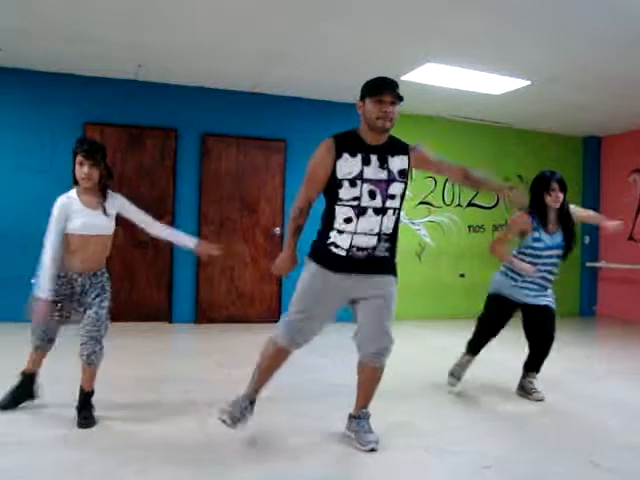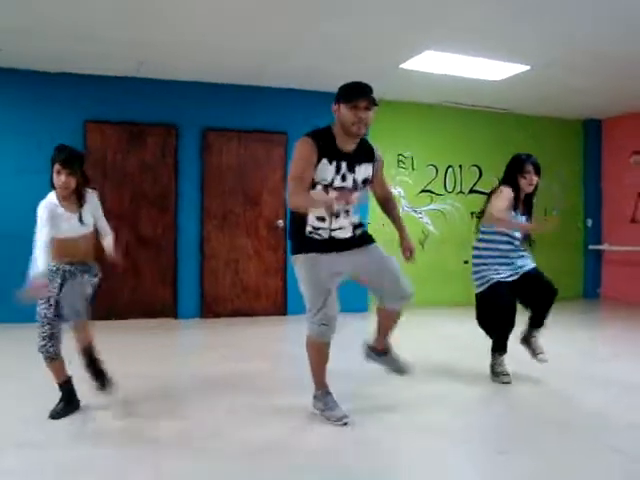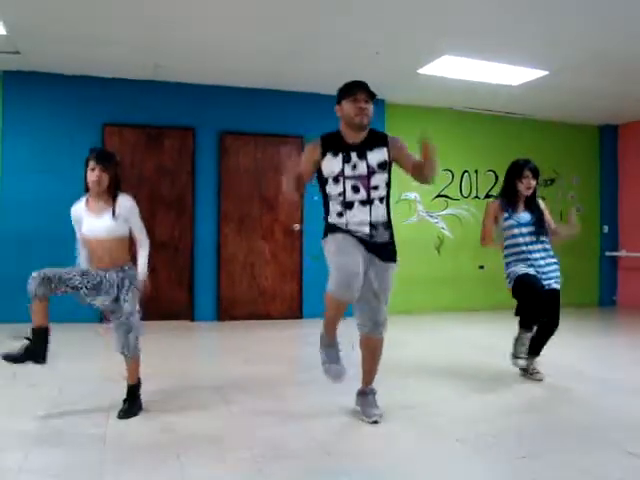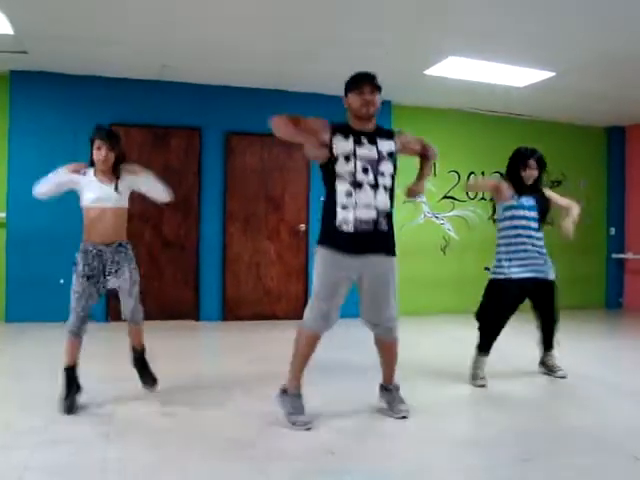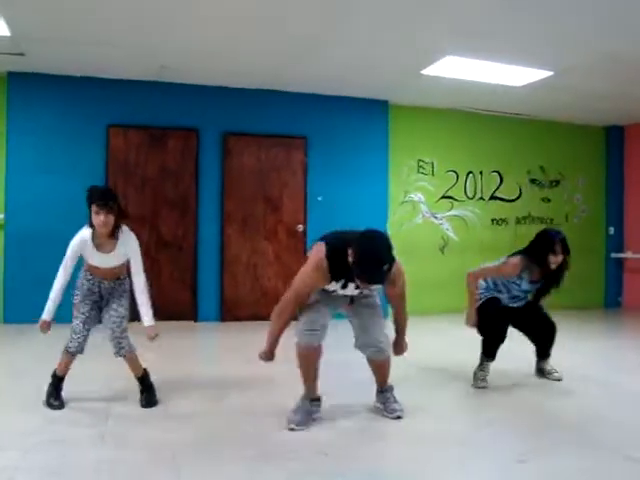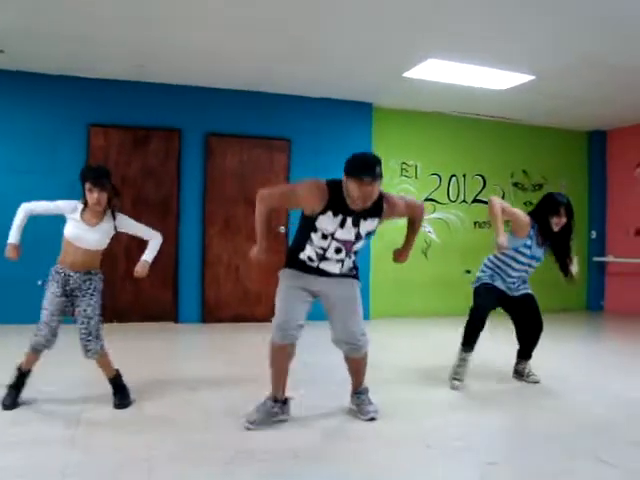
dt=0.7s
person 1, frame 1
left shoulder: (408, 154)
right shoulder: (333, 148)
left elbow: (456, 172)
right elbow: (304, 200)
left wrist: (500, 188)
right wrist: (288, 249)
left hip: (379, 271)
right hip: (329, 264)
left knee: (376, 348)
right knee: (291, 333)
left ankle: (358, 418)
right ankle: (249, 397)
person 1, frame 2
left shoulder: (370, 154)
right shoulder: (311, 146)
left elbow: (384, 195)
right elbow: (294, 198)
left wrist: (403, 234)
right wrist: (327, 202)
left hip: (357, 242)
right hip: (314, 248)
left knee: (398, 292)
right knee: (322, 320)
left ankle: (380, 348)
right ankle: (322, 394)
person 1, frame 3
left shoulder: (389, 144)
right shoulder: (320, 148)
left elbow: (425, 177)
right elbow: (294, 190)
left wrist: (429, 159)
right wrist: (290, 178)
left hip: (381, 246)
right hip: (342, 238)
left knee: (374, 321)
right knee: (346, 283)
left ankle: (366, 392)
right ankle: (328, 340)
person 1, frame 4
left shoulder: (393, 139)
right shoulder: (329, 134)
left elbow: (428, 150)
right elbow: (278, 123)
left wrist: (422, 180)
right wrist: (307, 138)
left hip: (380, 249)
right hip: (335, 247)
left knee: (385, 322)
right knee: (319, 315)
left ankle: (389, 390)
right ankle: (290, 392)
person 1, frame 5
left shoulder: (392, 270)
right shoulder: (322, 262)
left elbow: (399, 306)
right elbow: (286, 306)
left wrist: (400, 339)
right wrist: (270, 347)
left hip: (361, 296)
right hip: (321, 291)
left knee: (377, 342)
right knee: (311, 330)
left ankle: (384, 393)
right ankle: (310, 399)
person 1, frame 6
left shoulder: (387, 206)
right shoulder: (320, 193)
left elbow: (418, 208)
right elbow: (265, 197)
left wrist: (406, 247)
right wrist: (261, 244)
left hip: (343, 278)
right hip: (300, 272)
left knee: (354, 339)
right knee: (286, 328)
left ankle: (359, 395)
right ankle: (277, 401)
person 2, frame 1
left shoulder: (113, 200)
right shoulder: (65, 202)
left elbow: (151, 225)
right elbow: (50, 250)
left wrist: (193, 243)
right wrist: (43, 294)
left hip: (96, 282)
right hip: (64, 279)
left knee: (92, 344)
right knee: (43, 335)
left ankle: (85, 402)
right ankle: (26, 385)
person 2, frame 2
left shoulder: (90, 198)
right shoulder: (47, 206)
left elbow: (102, 226)
right elbow: (42, 242)
left wrist: (109, 244)
right wrist: (39, 276)
left hip: (85, 269)
right hip: (54, 272)
right knee: (45, 336)
left ankle: (90, 357)
right ankle: (68, 396)
person 2, frame 3
left shoulder: (125, 203)
right shoulder: (78, 209)
left elbow: (142, 240)
right elbow: (83, 246)
left wrist: (142, 273)
right wrist: (86, 272)
left hip: (123, 276)
right hip: (90, 274)
left knee: (129, 334)
right knee: (38, 280)
left ankle: (133, 395)
right ankle: (37, 346)
person 2, frame 4
left shoulder: (126, 179)
right shoulder: (81, 178)
left elbow: (165, 196)
right elbow: (40, 192)
left wrist: (142, 174)
right wrist: (66, 170)
left hip: (121, 252)
right hip: (89, 253)
left knee: (131, 307)
right knee: (78, 316)
left ankle: (138, 356)
right ankle: (71, 383)
person 2, frame 5
left shoulder: (128, 238)
right shoulder: (82, 238)
left elbow: (139, 280)
right elbow: (62, 277)
left wrist: (148, 321)
right wrist: (47, 315)
left hip: (118, 287)
right hip: (89, 283)
left knee: (118, 335)
right knee: (78, 334)
left ankle: (146, 385)
right ankle: (55, 386)
person 2, frame 6
left shoulder: (116, 220)
right shoulder: (70, 209)
left elbow: (154, 236)
right elbow: (27, 208)
left wrist: (146, 260)
left hip: (90, 280)
right hip: (61, 276)
left knee: (90, 340)
right knee: (46, 333)
left ankle: (119, 387)
person 3, frame 1
left shoulder: (568, 214)
right shoulder: (526, 218)
left elbow: (587, 215)
right elbow: (500, 250)
left wrist: (604, 222)
right wrist: (515, 263)
left hip: (540, 292)
right hip: (512, 284)
left knee: (543, 338)
right knee: (489, 326)
left ankle: (527, 381)
right ankle: (468, 357)
person 3, frame 2
left shoulder: (526, 202)
right shoulder: (505, 192)
right elbow: (491, 215)
right wrist: (523, 225)
left hip: (515, 262)
right hip: (490, 267)
left knee: (545, 295)
right knee: (502, 318)
left ankle: (531, 334)
right ankle: (497, 361)
person 3, frame 3
left shoulder: (538, 205)
right shoulder: (497, 206)
left elbow: (555, 233)
right elbow: (485, 241)
left wrist: (570, 228)
right wrist: (494, 232)
left hip: (548, 271)
right hip: (521, 270)
left knee: (550, 323)
right knee: (535, 293)
left ankle: (529, 360)
right ankle: (524, 335)
person 3, frame 4
left shoulder: (541, 194)
right shoulder: (502, 187)
left elbow: (573, 207)
right elbow: (472, 186)
left wrist: (568, 221)
right wrist: (495, 185)
left hip: (540, 266)
right hip: (509, 267)
left knee: (549, 314)
right knee: (495, 316)
left ankle: (547, 359)
right ankle: (479, 363)
person 3, frame 5
left shoulder: (551, 270)
right shoulder: (518, 264)
right elbow: (472, 276)
left wrist: (538, 312)
right wrist: (472, 310)
left hip: (518, 300)
right hip: (491, 296)
left knee: (547, 328)
right knee: (496, 328)
left ankle: (543, 364)
right ankle: (484, 367)
person 3, frame 6
left shoulder: (553, 235)
right shoulder: (525, 224)
left elbow: (566, 244)
right elbow: (495, 201)
left wrist: (573, 262)
right wrist: (500, 234)
left hip: (518, 287)
right hip: (491, 279)
left knee: (534, 325)
right knee: (479, 314)
left ankle: (522, 366)
right ankle: (463, 359)
